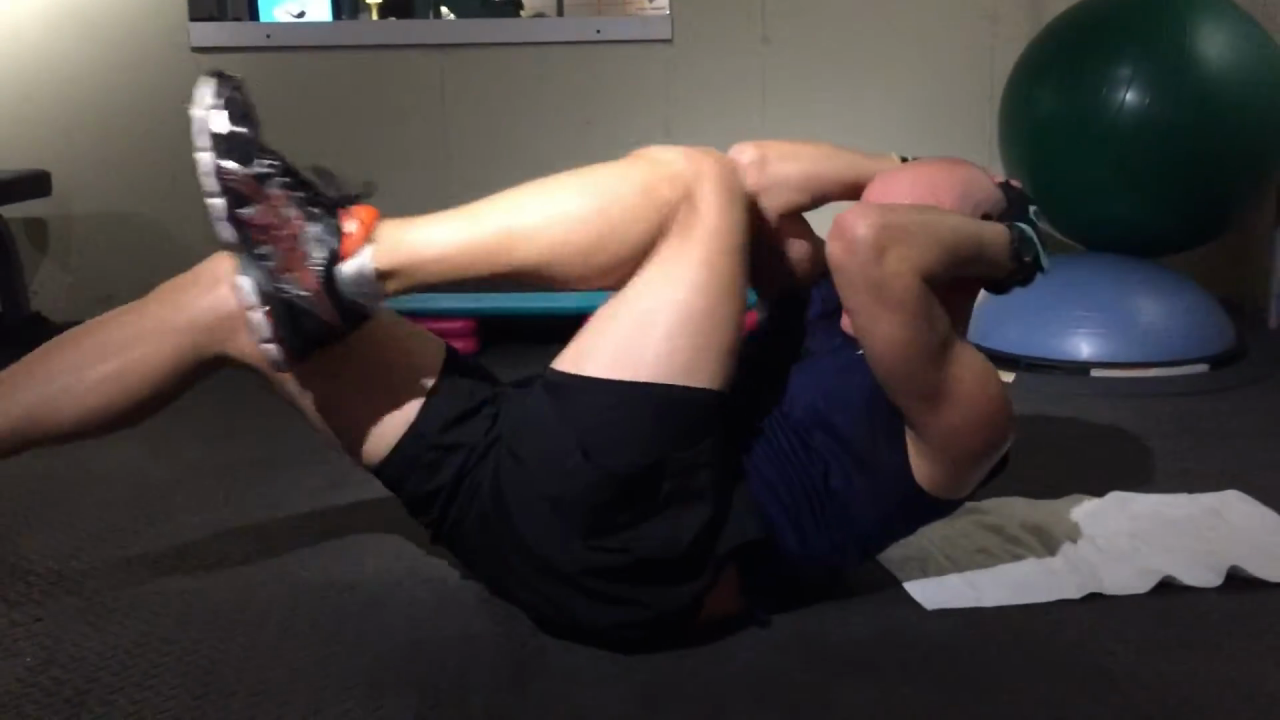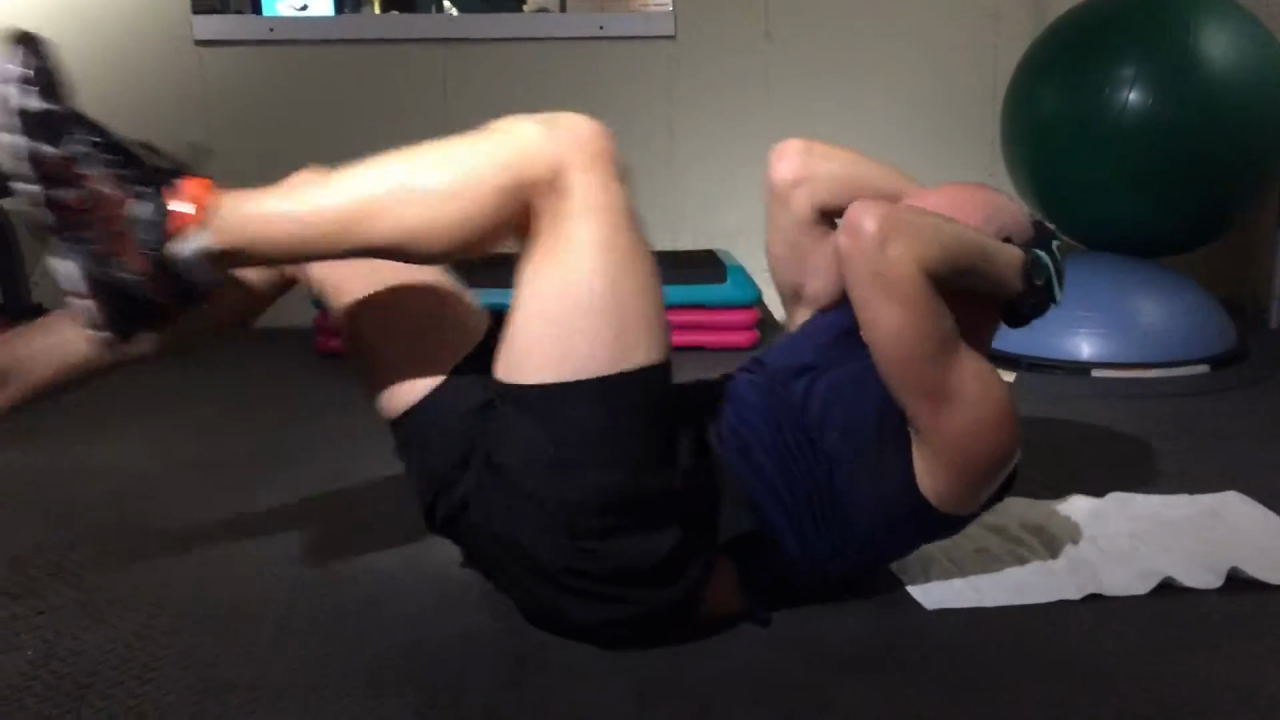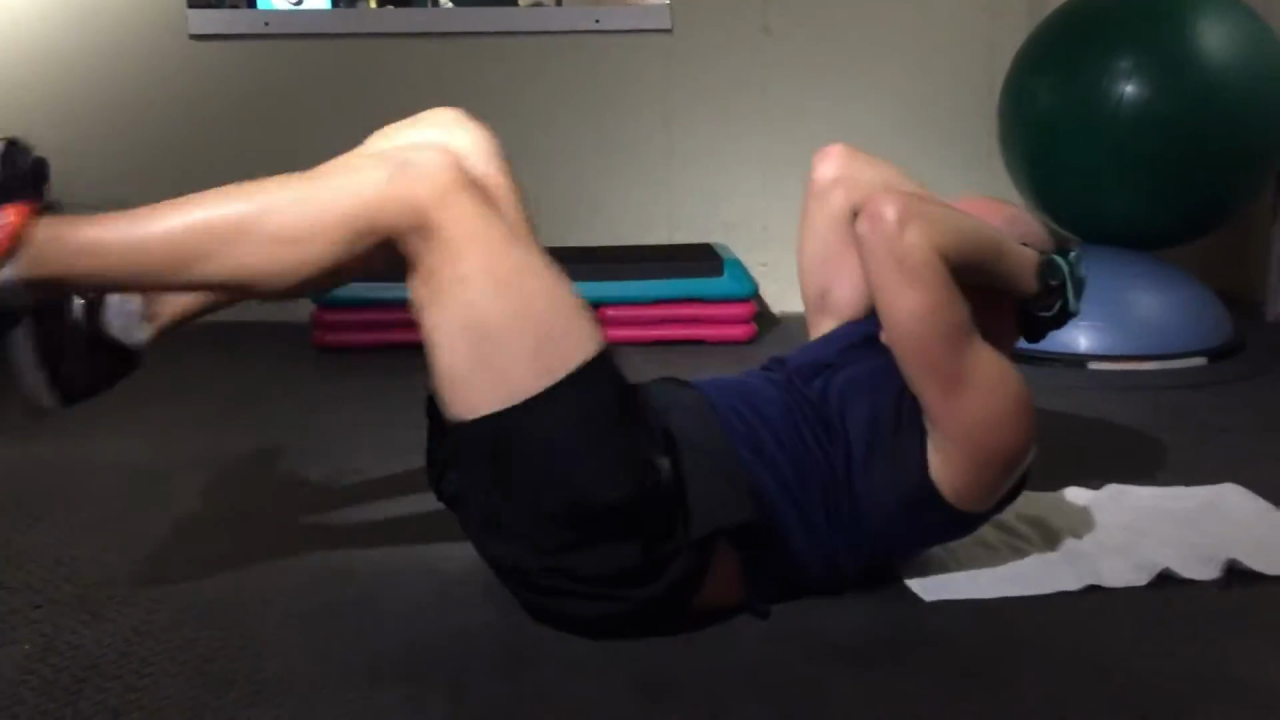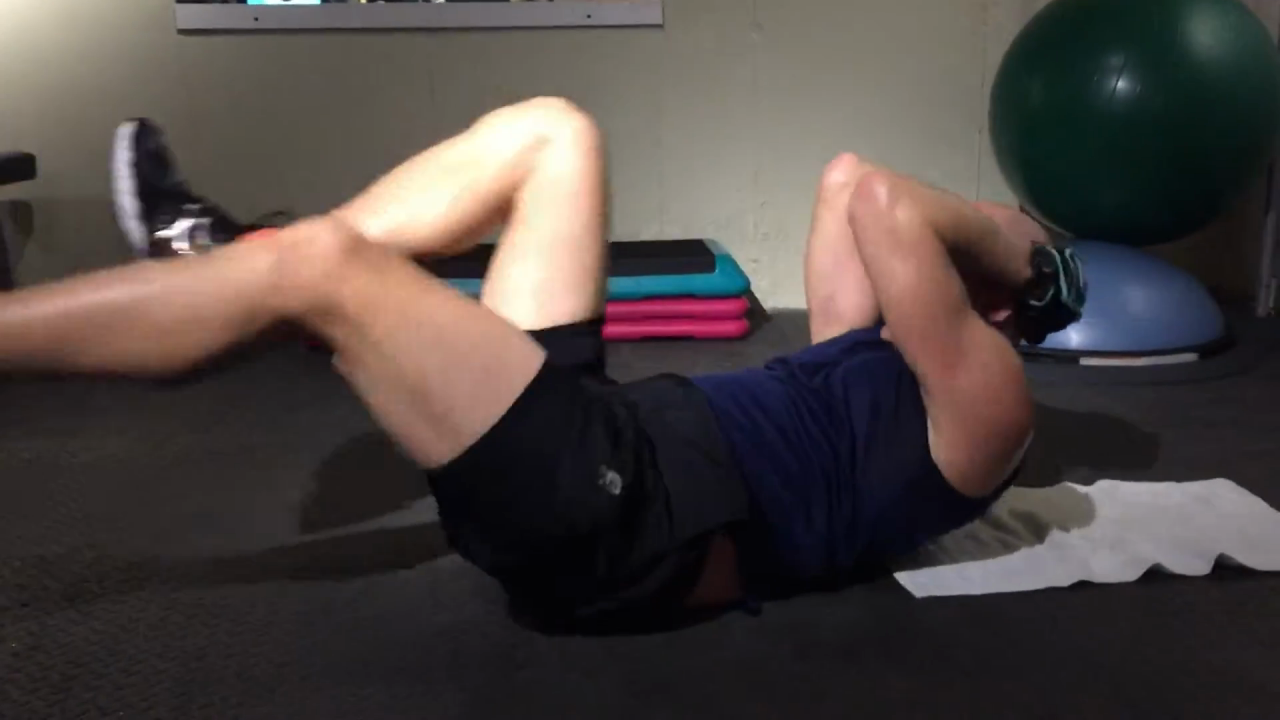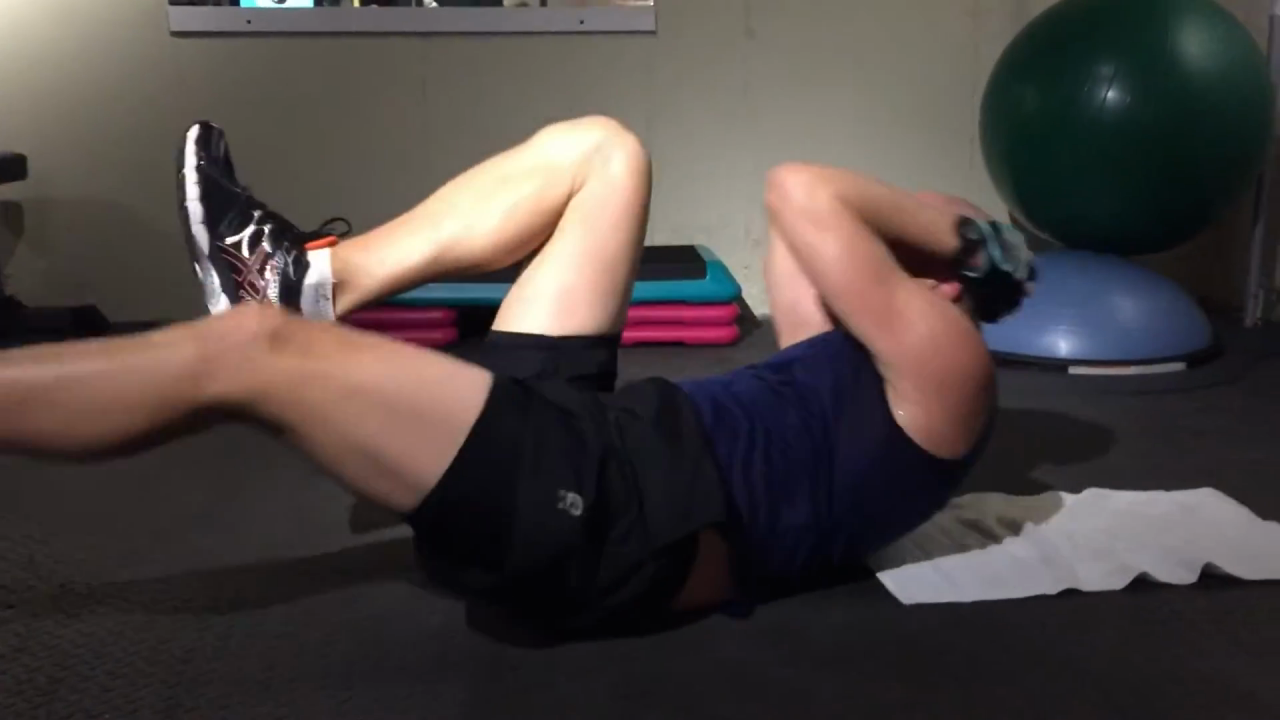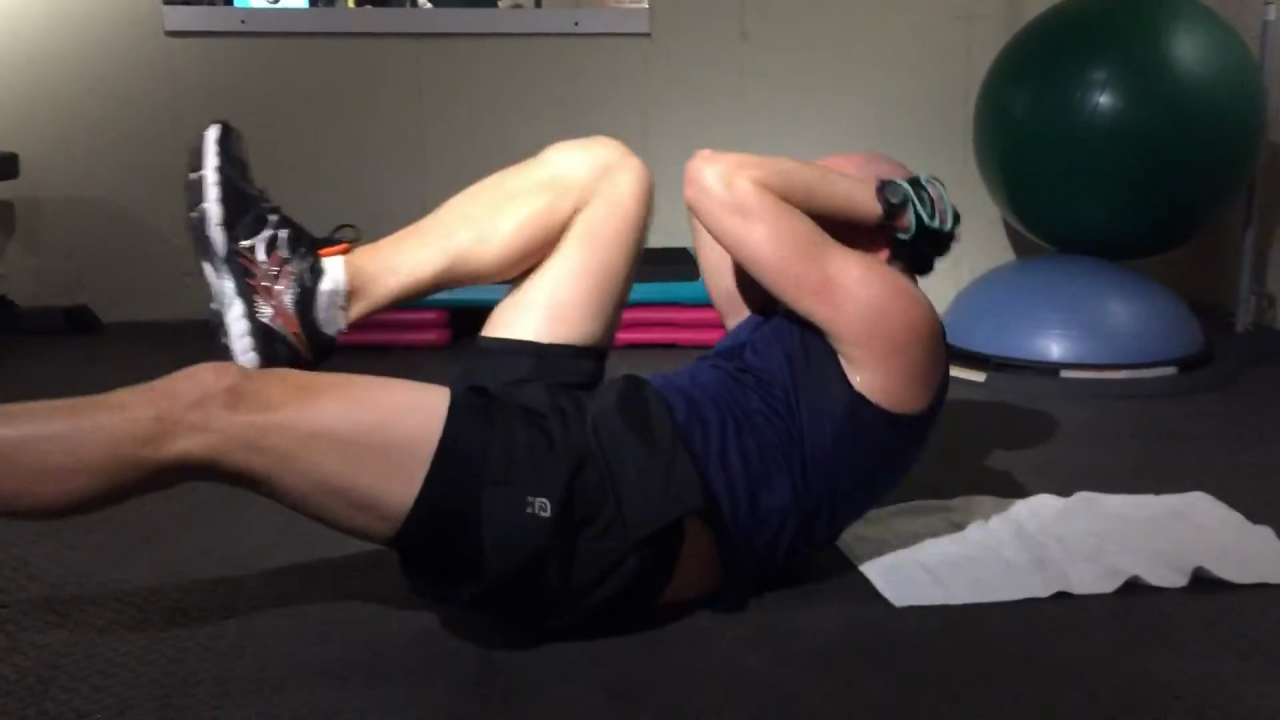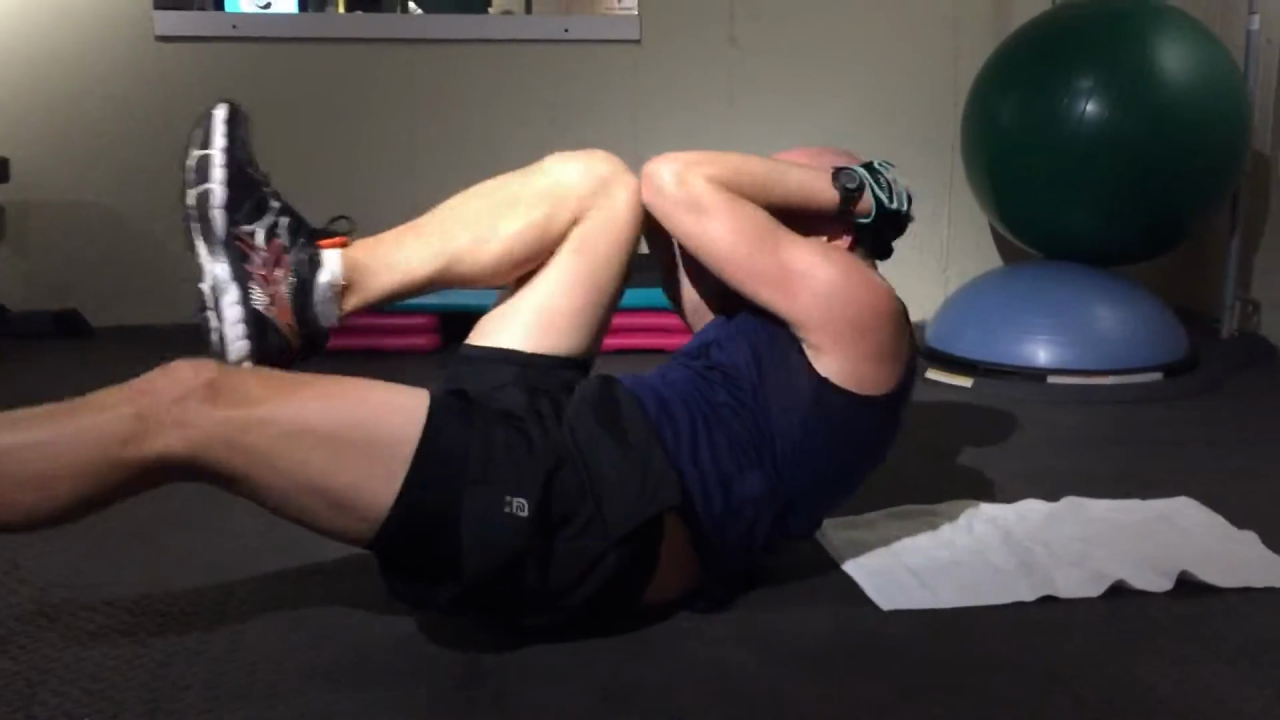
dt=0.2s
person 1, frame 1
left shoulder: (961, 408)
right shoulder: (829, 305)
left elbow: (873, 242)
right elbow: (757, 165)
left wrist: (992, 243)
right wrist: (898, 170)
left hip: (616, 535)
right hip: (525, 474)
left knee: (687, 183)
right knee: (230, 295)
left ankle: (354, 255)
person 1, frame 2
left shoulder: (970, 421)
right shoulder: (850, 322)
left elbow: (875, 235)
right elbow: (795, 169)
left wrist: (1003, 264)
right wrist: (932, 194)
left hip: (610, 541)
right hip: (533, 480)
left knee: (555, 154)
right knee: (311, 232)
left ankle: (182, 227)
person 1, frame 3
left shoulder: (985, 421)
right shoulder: (873, 341)
left elbow: (892, 222)
right elbow: (838, 173)
left wrist: (1018, 264)
right wrist: (988, 221)
left hip: (606, 533)
right hip: (572, 482)
left knee: (421, 187)
right knee: (443, 142)
right ankle: (127, 314)
person 1, frame 4
left shoulder: (985, 404)
right shoulder: (875, 347)
left elbow: (884, 203)
right elbow: (846, 180)
left wrist: (1009, 251)
right wrist: (989, 221)
left hip: (613, 526)
right hip: (605, 452)
left knee: (321, 267)
right knee: (550, 132)
right ankle: (214, 264)
person 1, frame 5
left shoulder: (946, 367)
right shoulder: (852, 355)
left elbow: (799, 192)
right elbow: (811, 209)
left wrist: (948, 233)
right wrist: (931, 224)
left hip: (606, 523)
right hip: (579, 440)
left knee: (250, 352)
right knee: (598, 151)
right ankle: (314, 277)
person 1, frame 6
left shoulder: (895, 327)
right shoulder: (815, 330)
left elbow: (719, 180)
right elbow: (728, 207)
left wrist: (876, 199)
right wrist: (858, 193)
left hip: (597, 520)
right hip: (559, 435)
left knee: (205, 408)
right knee: (604, 171)
right ankle: (323, 292)
person 1, frame 7
left shoulder: (857, 311)
right shoulder: (780, 329)
left elbow: (677, 182)
right elbow: (681, 208)
left wrist: (837, 190)
right wrist: (829, 185)
left hip: (578, 519)
right hip: (539, 438)
left knee: (186, 407)
right knee: (595, 182)
right ankle: (316, 283)
